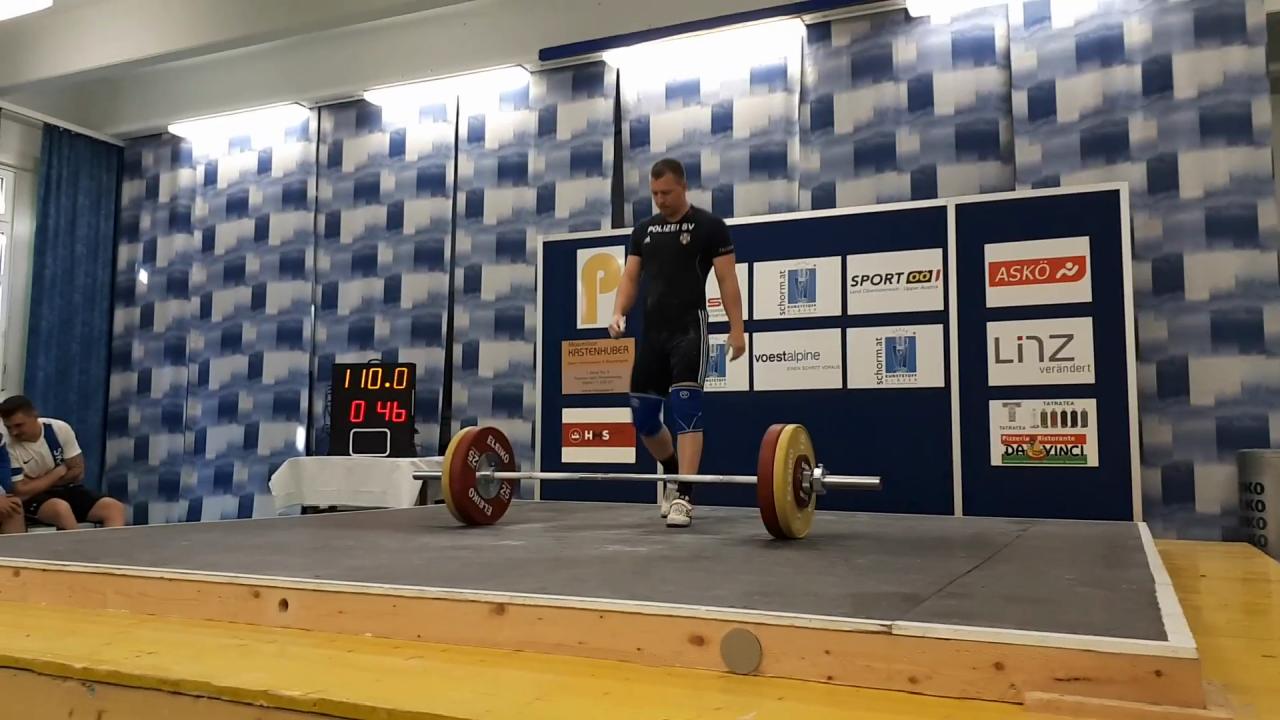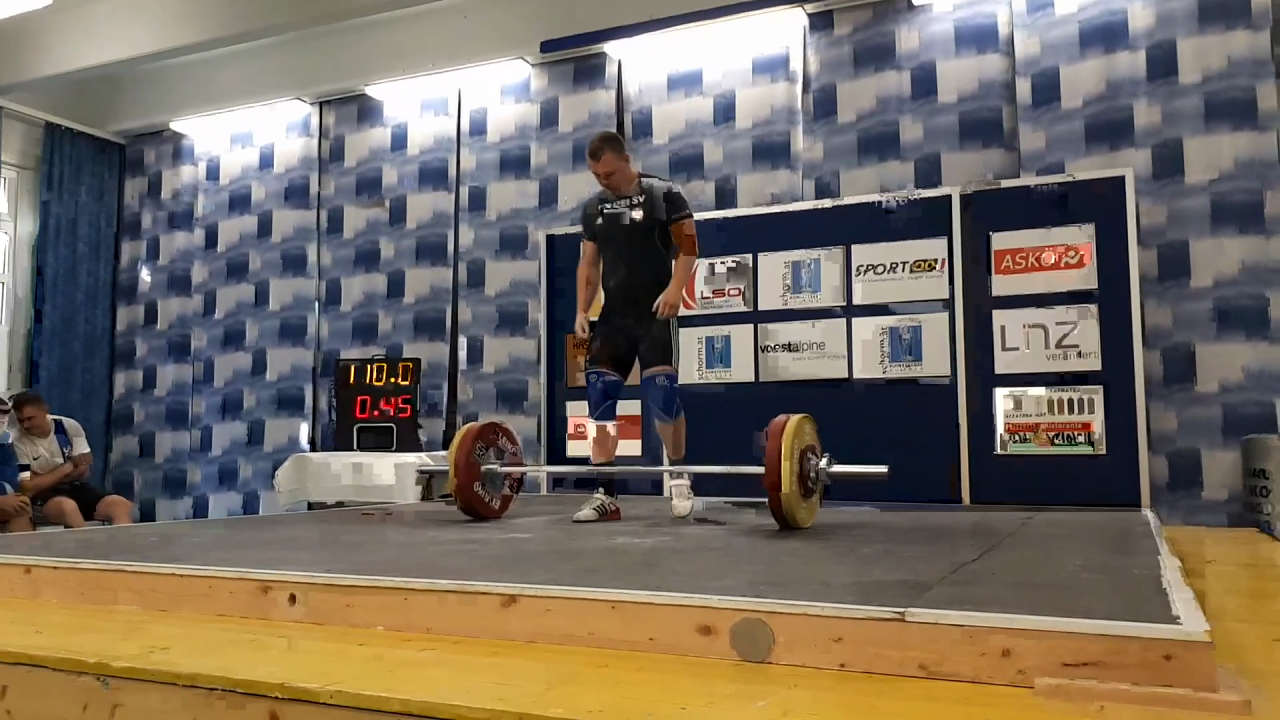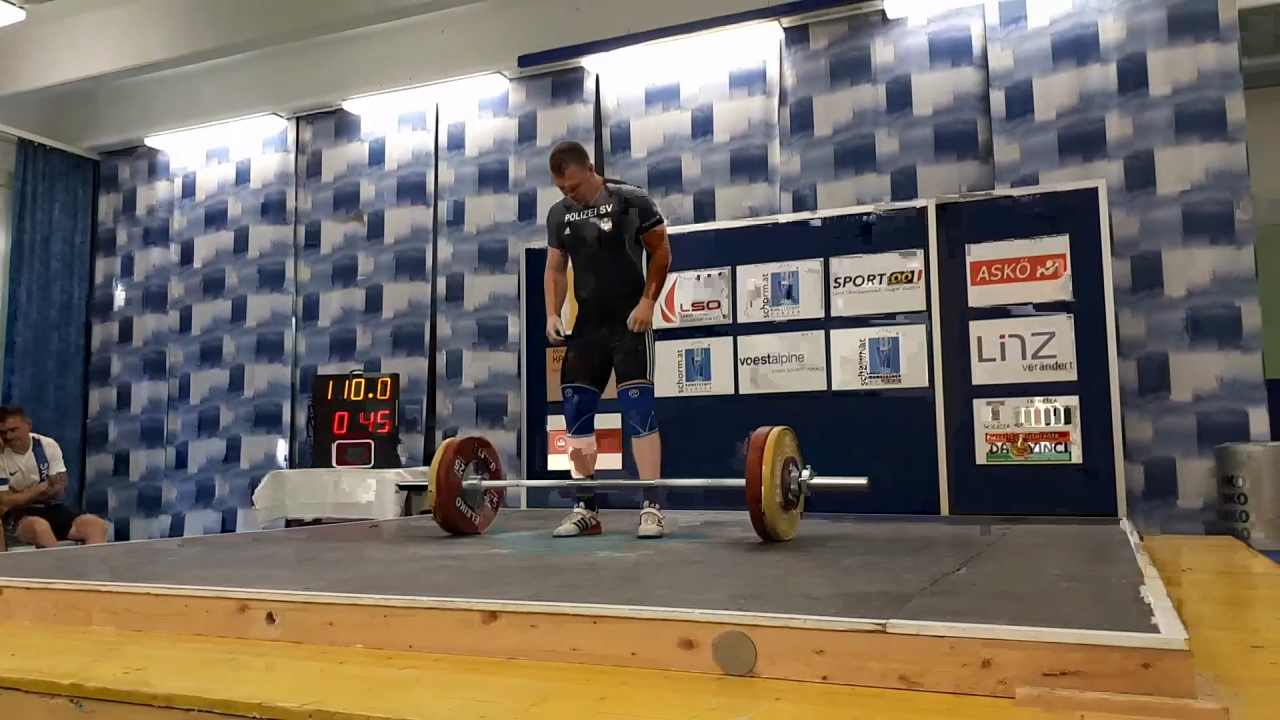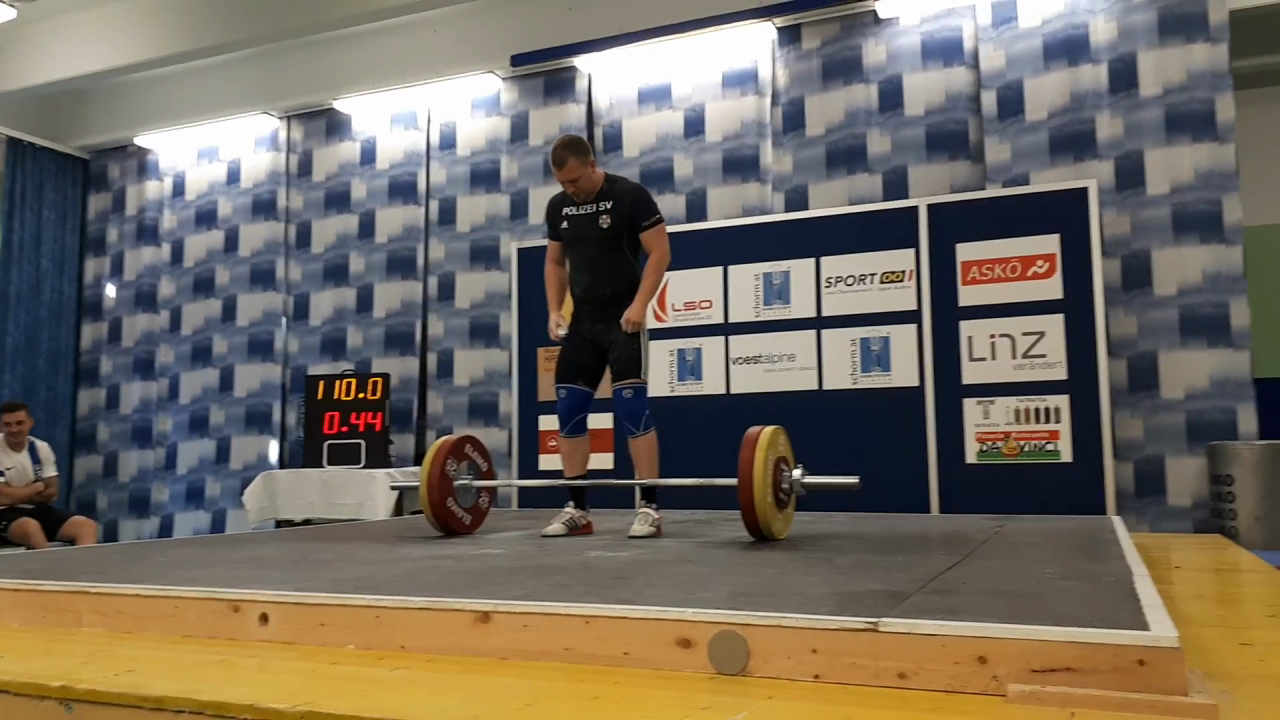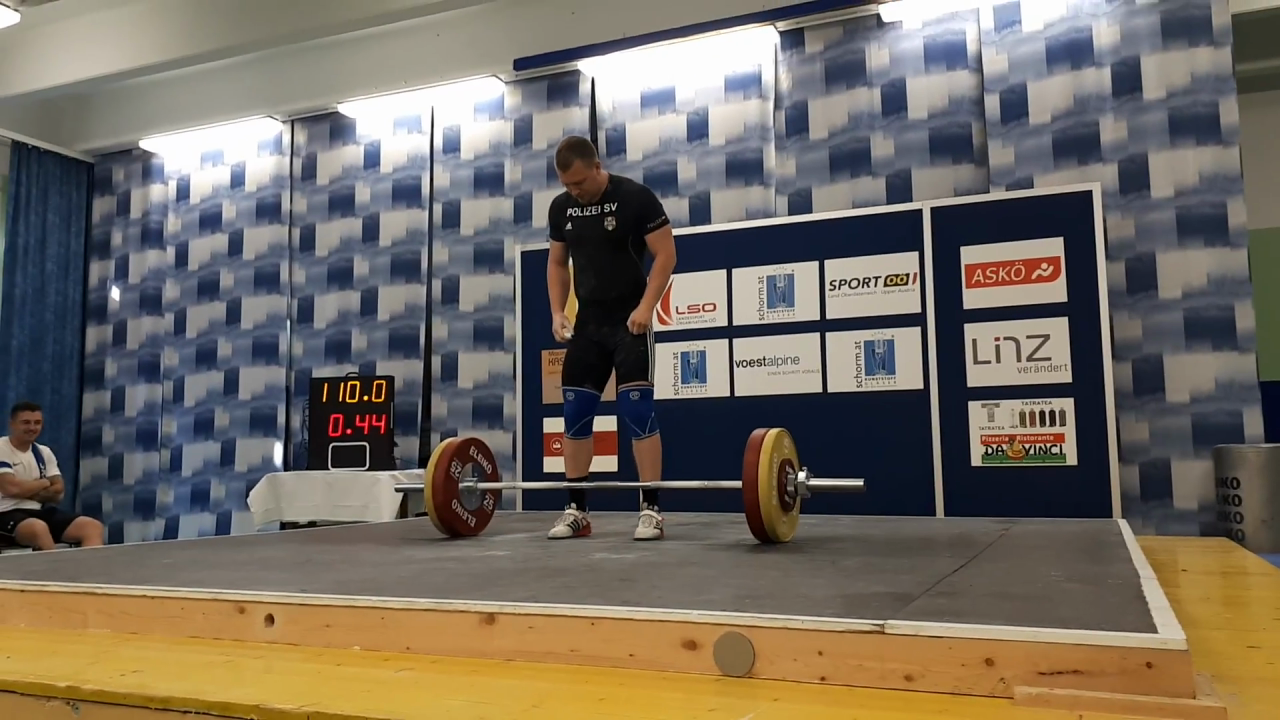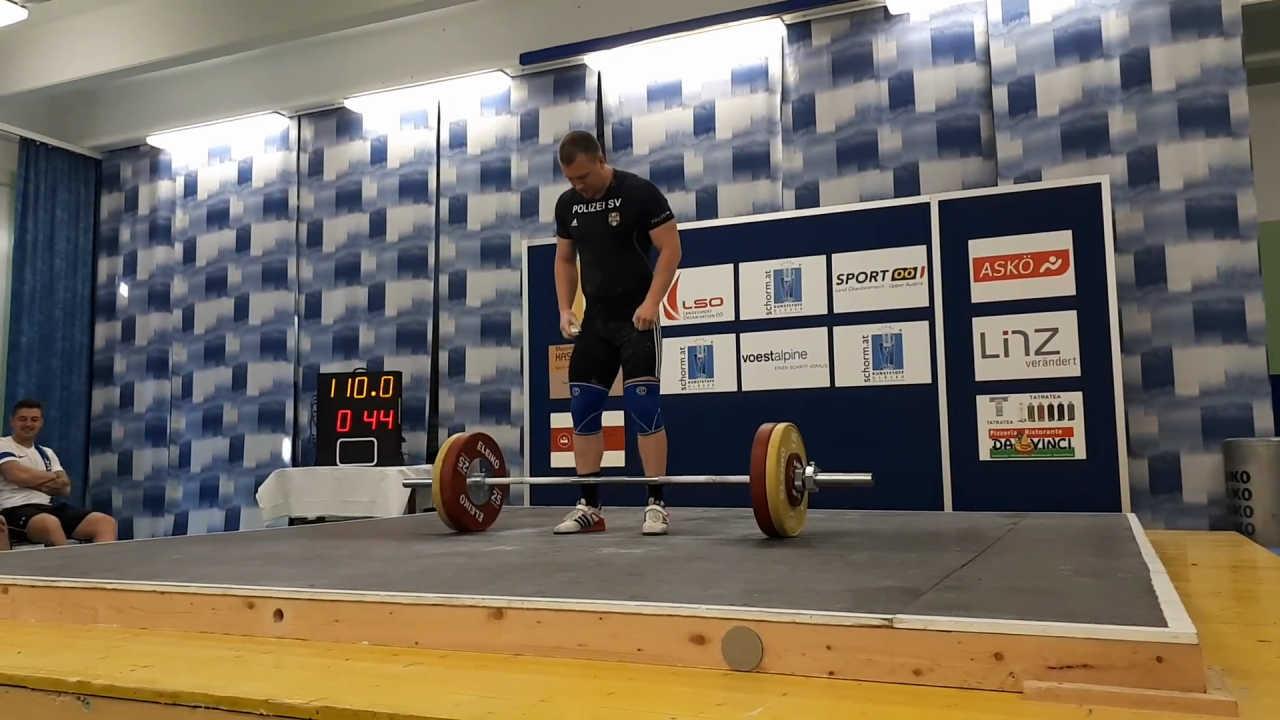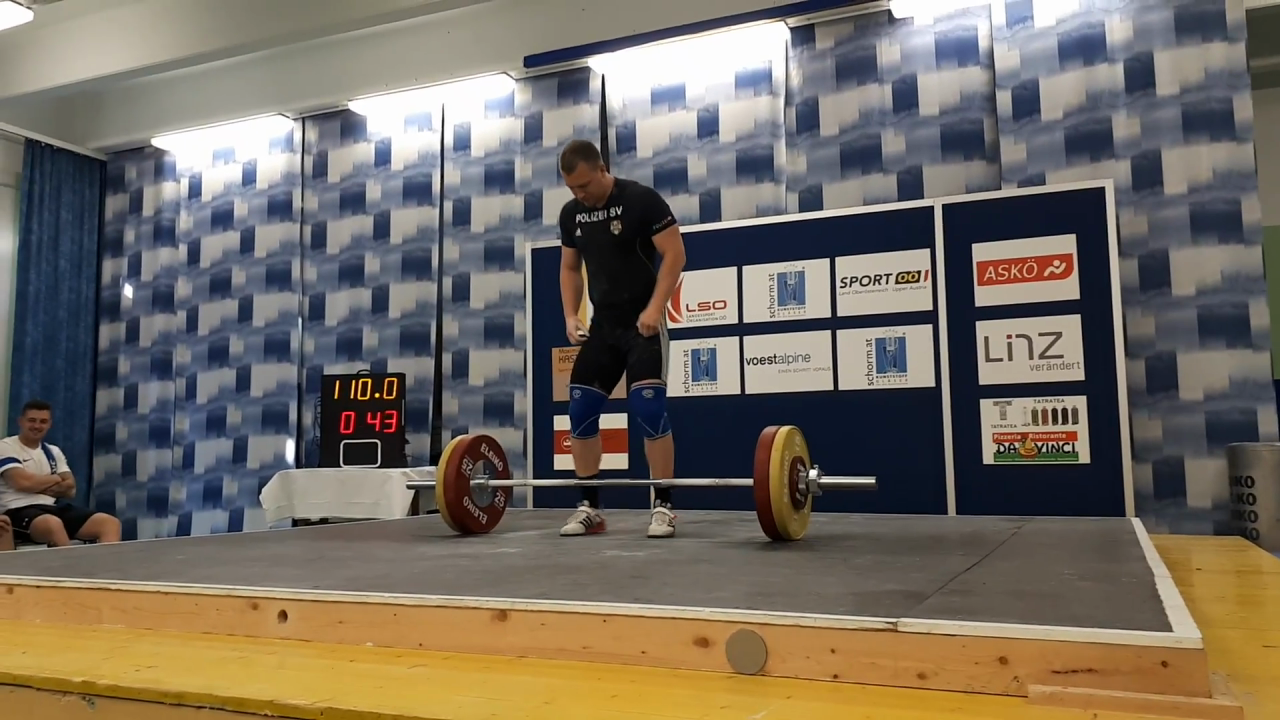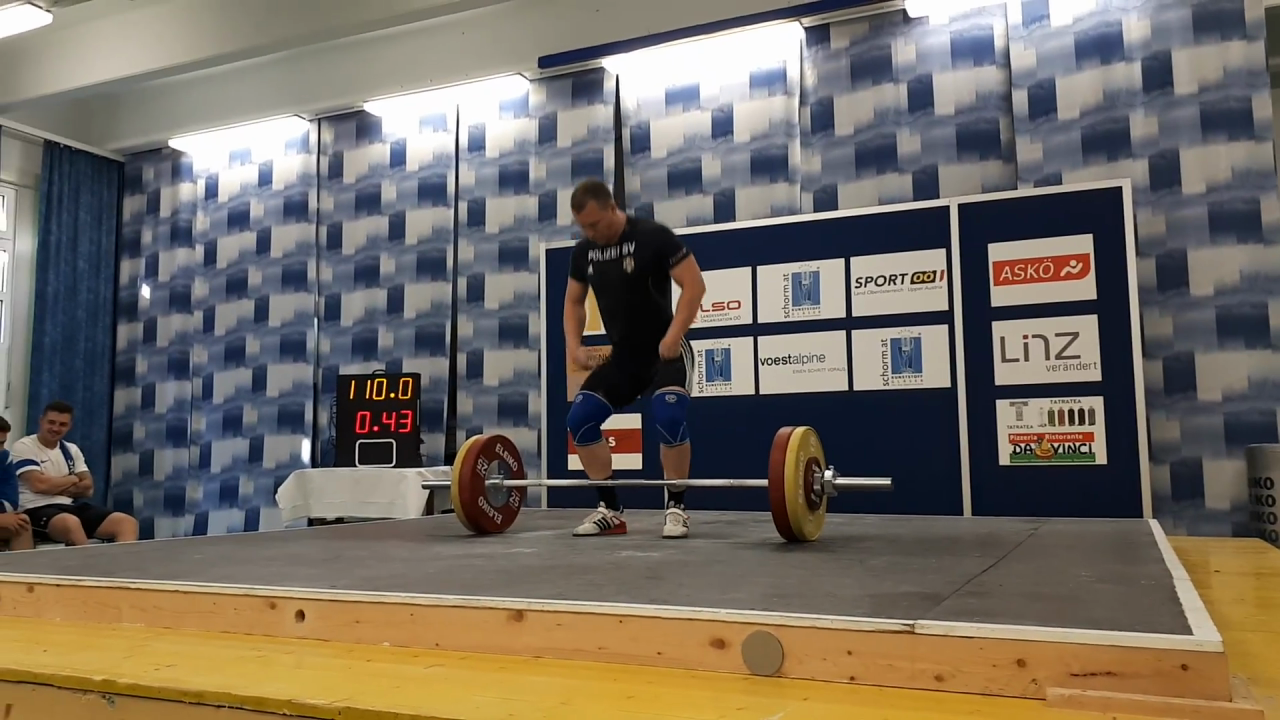
dt=0.3s
person 1, frame 1
left shoulder: (709, 226)
right shoulder: (643, 230)
left elbow: (727, 279)
right elbow: (630, 277)
left wrist: (737, 328)
right wrist: (618, 313)
left hip: (688, 328)
right hip: (651, 330)
left knee: (685, 406)
right knee: (643, 415)
left ankle: (683, 496)
right ankle: (674, 475)
person 1, frame 2
left shoulder: (662, 194)
right shoulder: (593, 208)
left elbow: (688, 244)
right elbow: (588, 263)
left wrist: (675, 286)
right wrist: (582, 310)
left hip: (654, 312)
right hip: (614, 314)
left knee: (662, 394)
right knee: (599, 396)
left ankle: (679, 476)
right ankle: (606, 494)
person 1, frame 3
left shoulder: (631, 200)
right shoulder: (558, 215)
left elbow: (661, 252)
right elbow: (555, 268)
left wrist: (647, 301)
right wrist: (552, 314)
left hip: (629, 322)
right hip: (587, 325)
left knee: (638, 408)
right knee: (576, 411)
left ankle: (652, 507)
right ankle: (586, 508)
person 1, frame 4
left shoulder: (631, 196)
right shoulder: (557, 207)
left elbow: (659, 252)
left wrist: (640, 304)
right wrist: (554, 310)
left hip: (623, 319)
right hip: (581, 322)
left knee: (631, 406)
right knee: (569, 410)
left ankle: (649, 508)
right ankle: (576, 508)
person 1, frame 5
left shoulder: (636, 198)
right shoulder: (561, 207)
left elbow: (666, 254)
right elbow: (557, 262)
left wrist: (646, 306)
right wrist: (557, 312)
left hip: (629, 321)
right hip: (586, 324)
left knee: (636, 409)
right knee: (575, 413)
left ankle: (651, 509)
right ankle: (576, 509)
person 1, frame 6
left shoulder: (640, 193)
right shoulder: (567, 204)
left elbow: (671, 249)
right elbow: (565, 260)
left wrist: (651, 303)
right wrist: (565, 308)
left hip: (636, 316)
right hip: (594, 320)
left knee: (643, 406)
right knee: (583, 409)
left ankle: (657, 503)
right ankle: (589, 506)
person 1, frame 7
left shoulder: (642, 200)
right shoulder: (571, 214)
left elbow: (674, 255)
right elbow: (570, 268)
left wrist: (655, 309)
right wrist: (571, 316)
left hip: (642, 323)
right hip: (602, 326)
left knee: (648, 408)
right knee: (581, 411)
left ankle: (664, 506)
right ankle: (589, 506)
person 1, frame 8
left shoulder: (652, 236)
right shoulder: (583, 252)
left elbow: (694, 283)
right elbow: (573, 302)
left wrist: (674, 335)
right wrist: (574, 344)
left hip: (665, 351)
right hip: (623, 355)
left knee: (668, 412)
right knee: (579, 418)
left ankle: (676, 507)
right ankle: (610, 509)
